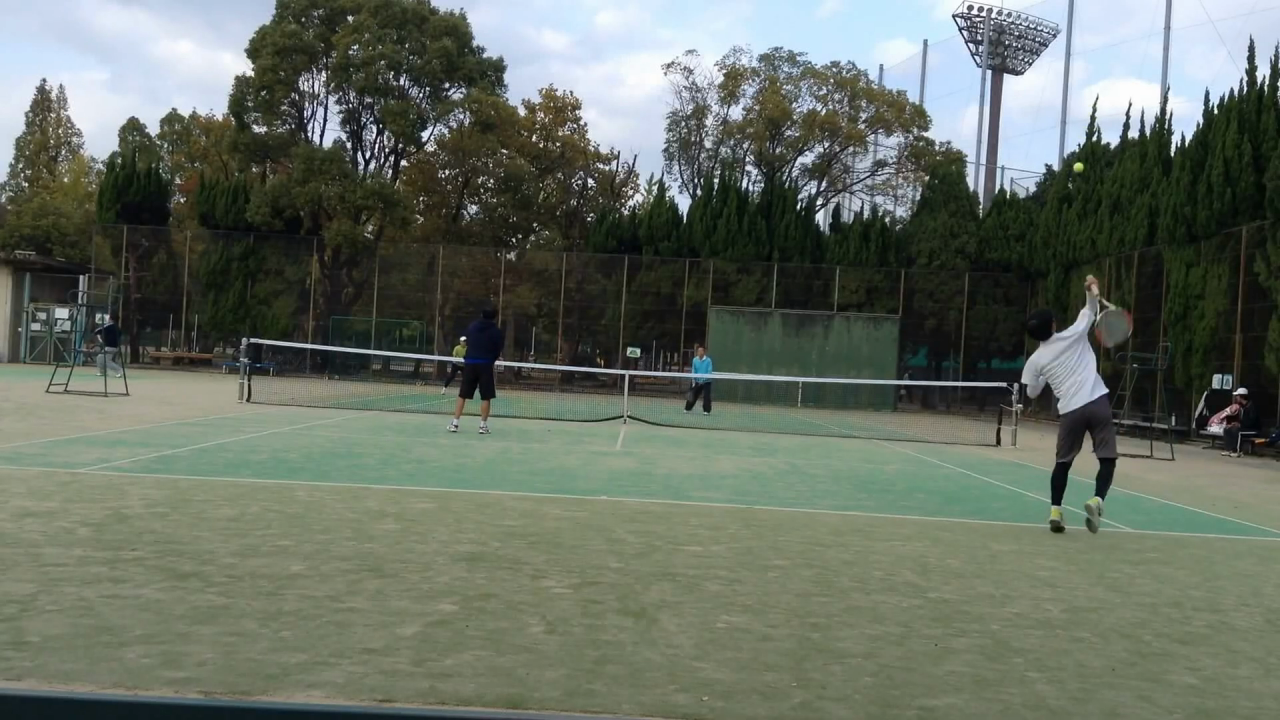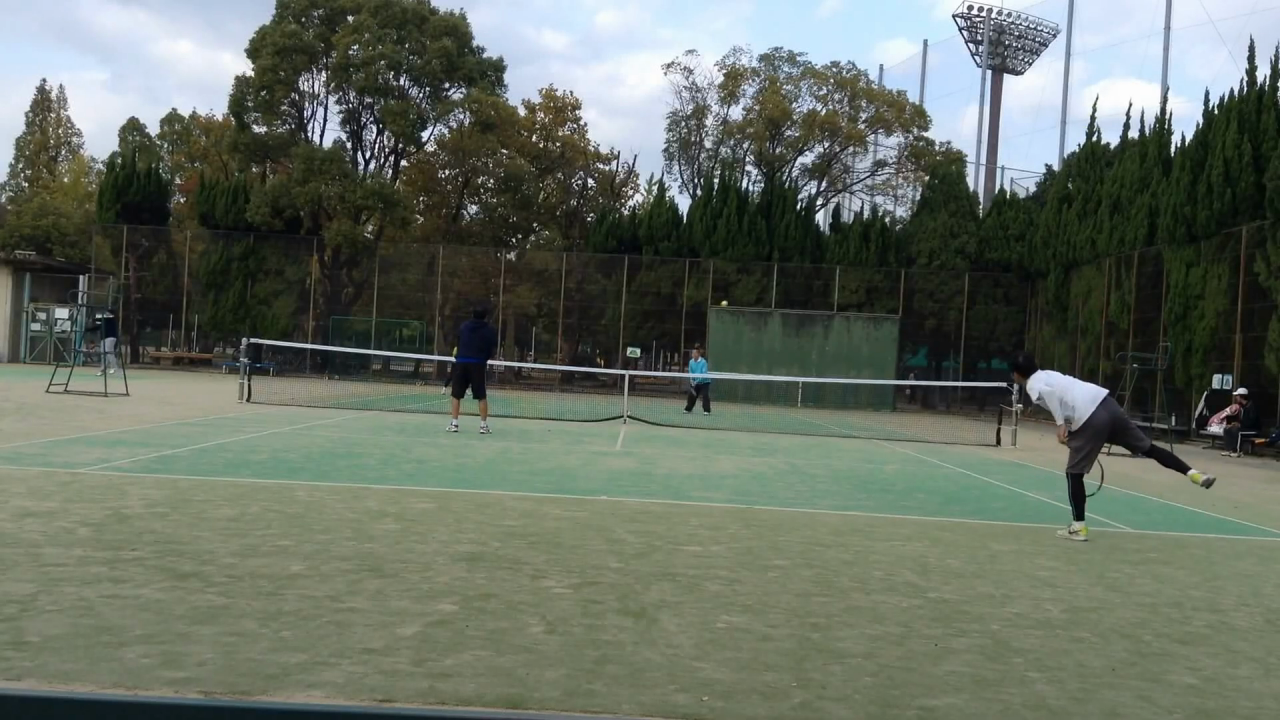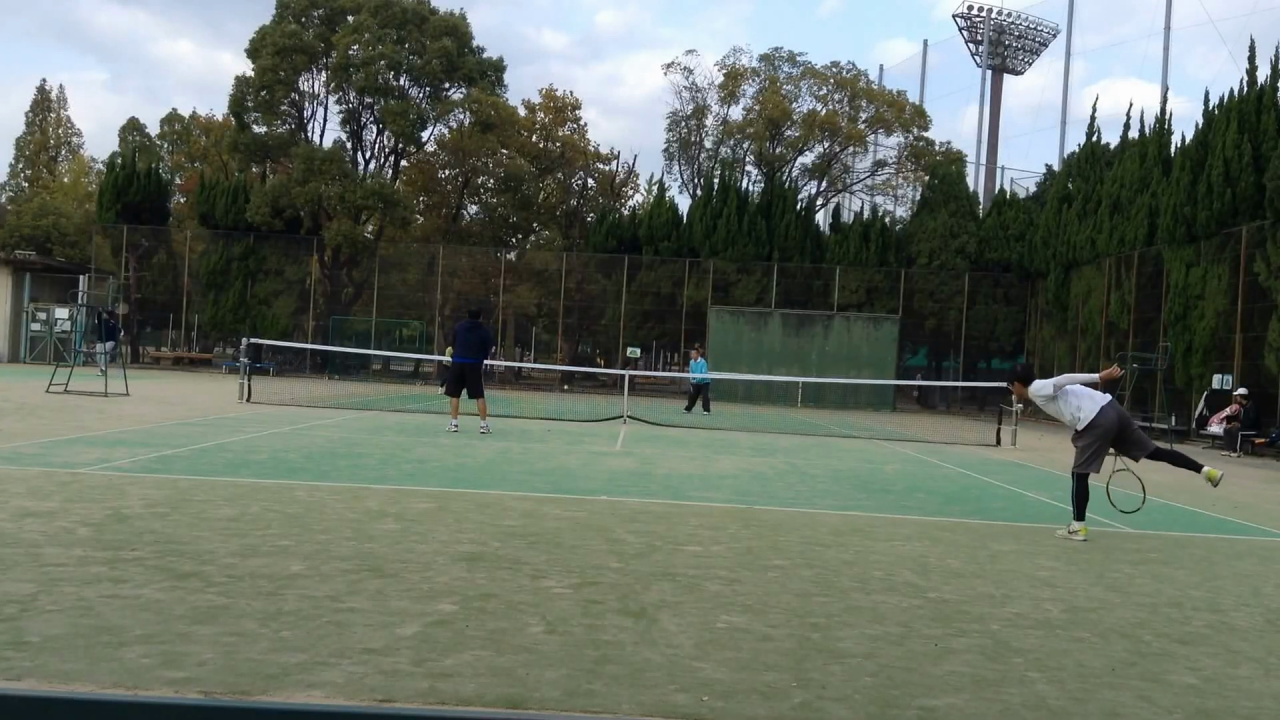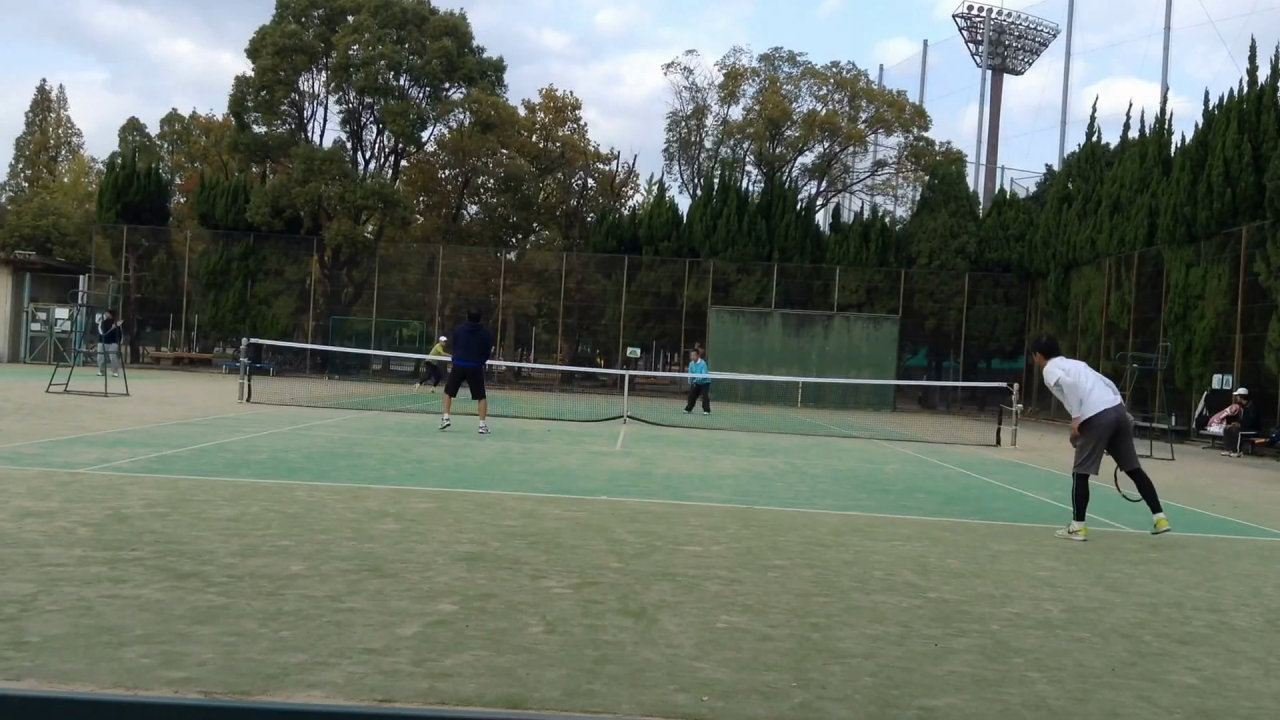
dt=0.3s
person 1, frame 1
left shoulder: (1034, 361)
right shoulder: (1072, 337)
left elbow: (1032, 392)
right elbow: (1090, 313)
right wrist: (1092, 291)
left hip: (1070, 412)
right hip: (1097, 403)
left knee: (1063, 462)
right knee: (1108, 460)
left ankle: (1056, 511)
right ankle: (1096, 501)
person 1, frame 2
left shoulder: (1032, 385)
right shoulder: (1048, 375)
left elbow: (1050, 393)
left wrist: (1060, 425)
left hip: (1088, 422)
right hip: (1106, 405)
left knee: (1074, 472)
right knee: (1149, 448)
left ankle: (1078, 526)
right ankle: (1194, 474)
person 1, frame 3
left shoulder: (1037, 389)
right shoulder: (1045, 385)
left elbow: (1067, 378)
left wrist: (1098, 377)
left hip: (1096, 421)
right hip: (1113, 410)
left knee: (1080, 473)
right knee: (1153, 451)
left ankle: (1078, 527)
right ankle: (1206, 471)
person 1, frame 4
left shoulder: (1050, 369)
right shoulder: (1078, 363)
left elbow: (1069, 384)
right elbow: (1110, 384)
left wrist: (1076, 418)
right wrist: (1123, 412)
left hip: (1094, 418)
right hip: (1116, 410)
left knee: (1081, 473)
right knee: (1133, 469)
left ankle: (1077, 527)
right ankle: (1160, 518)
